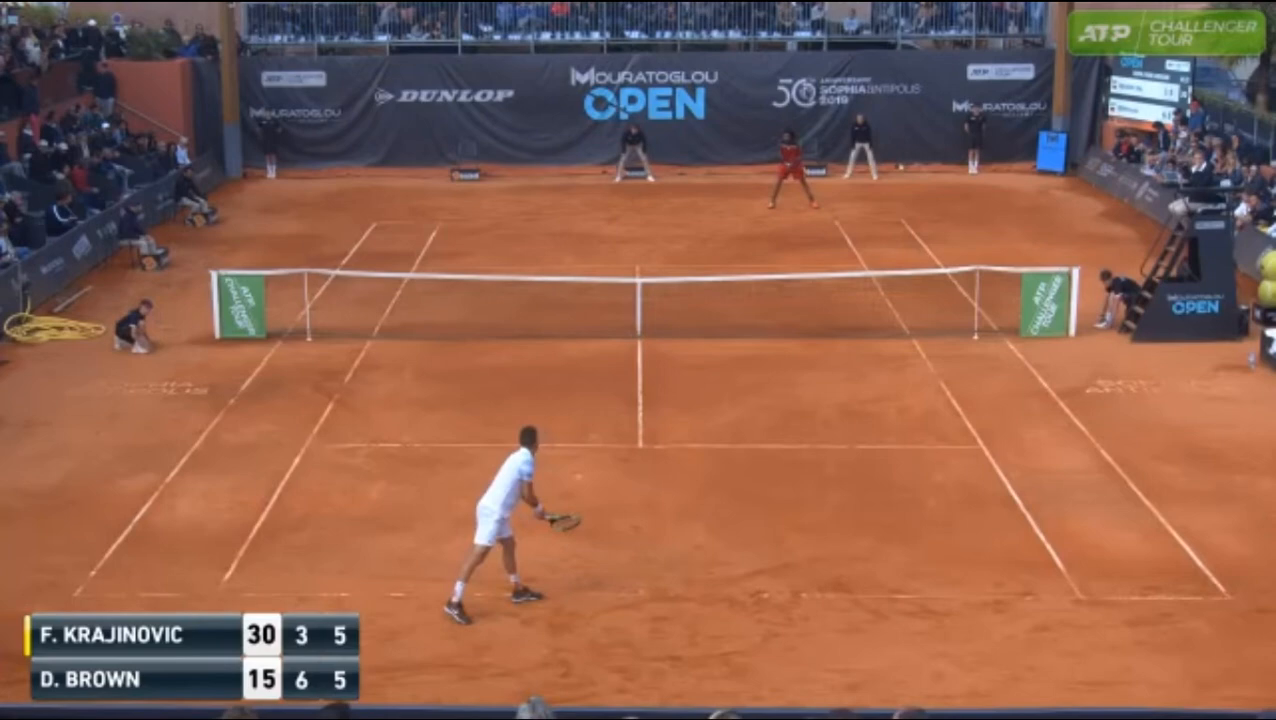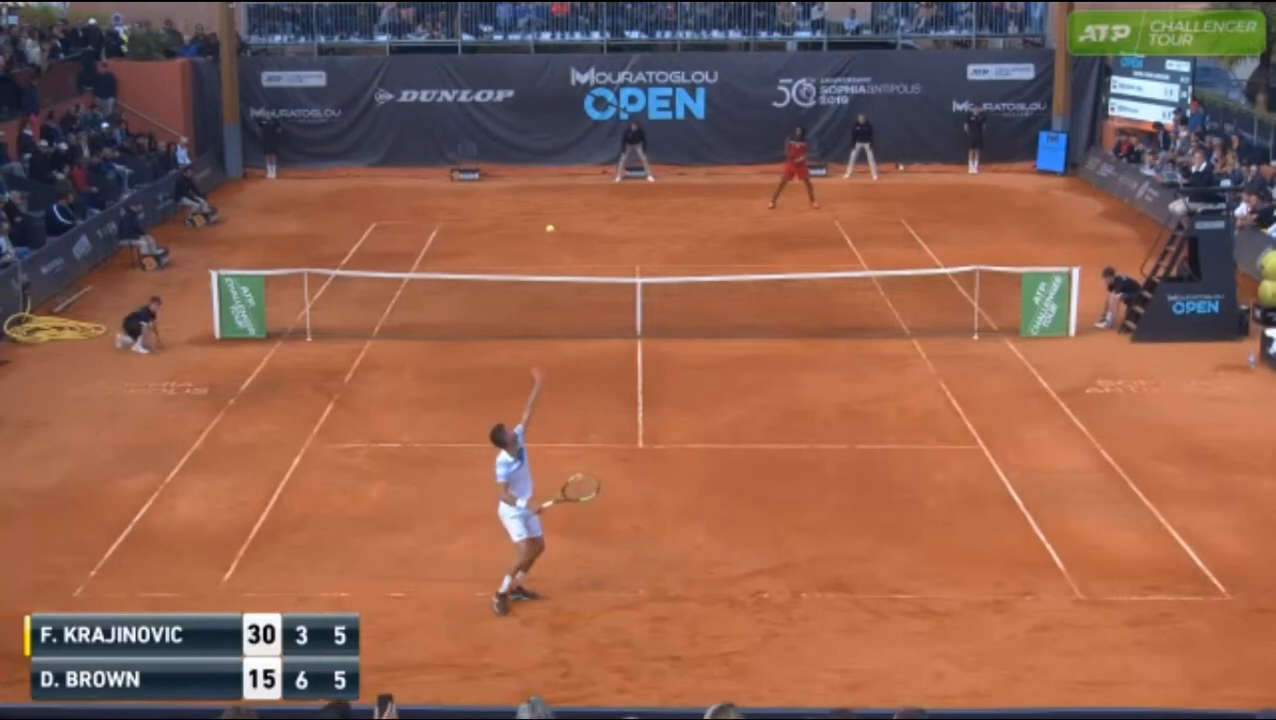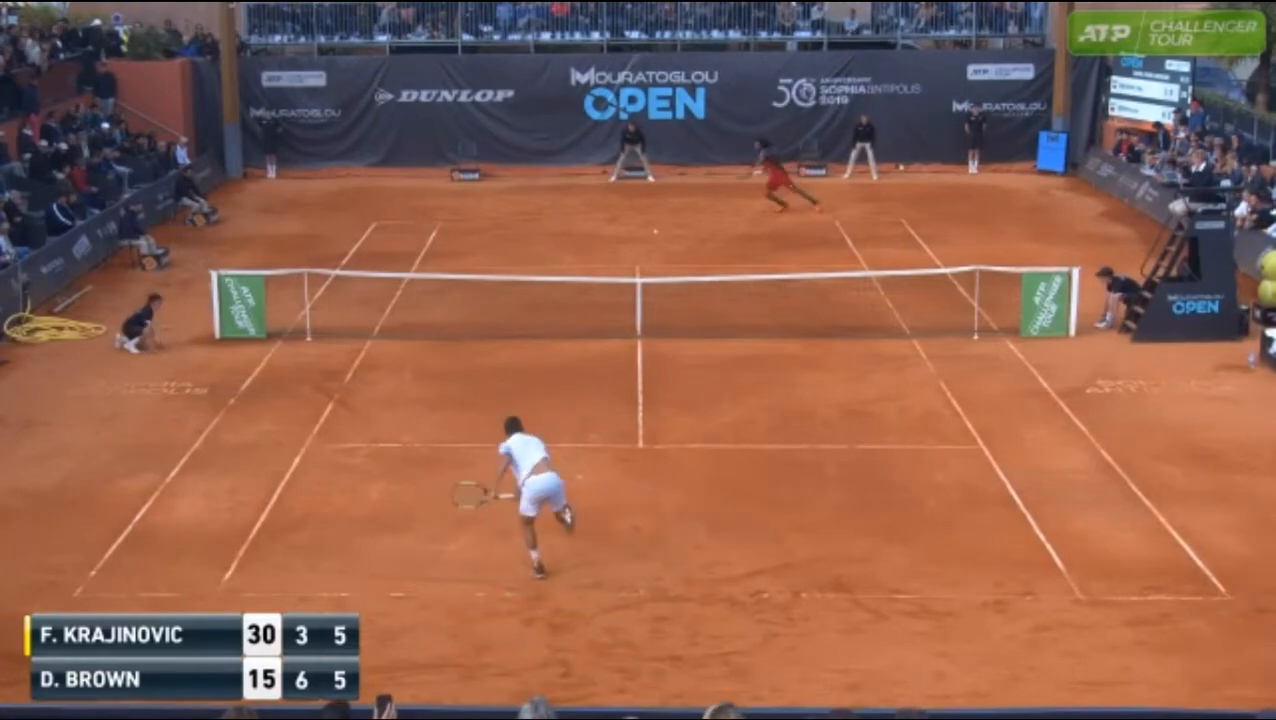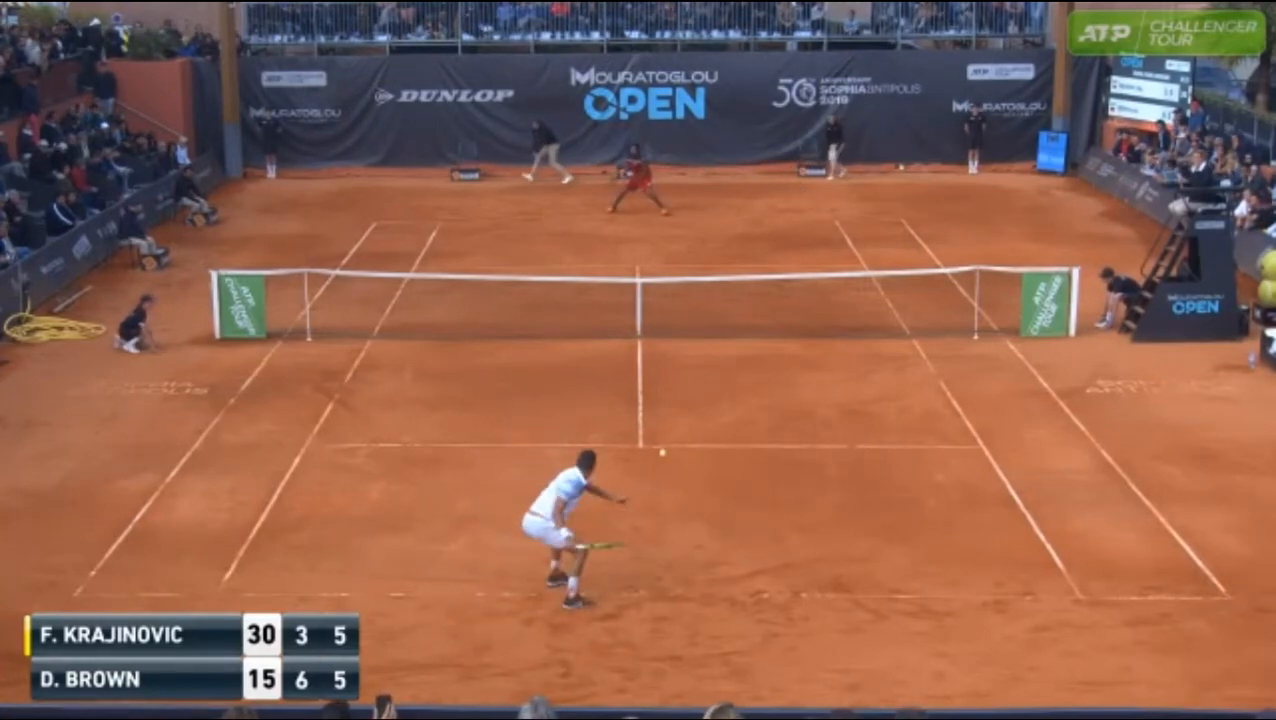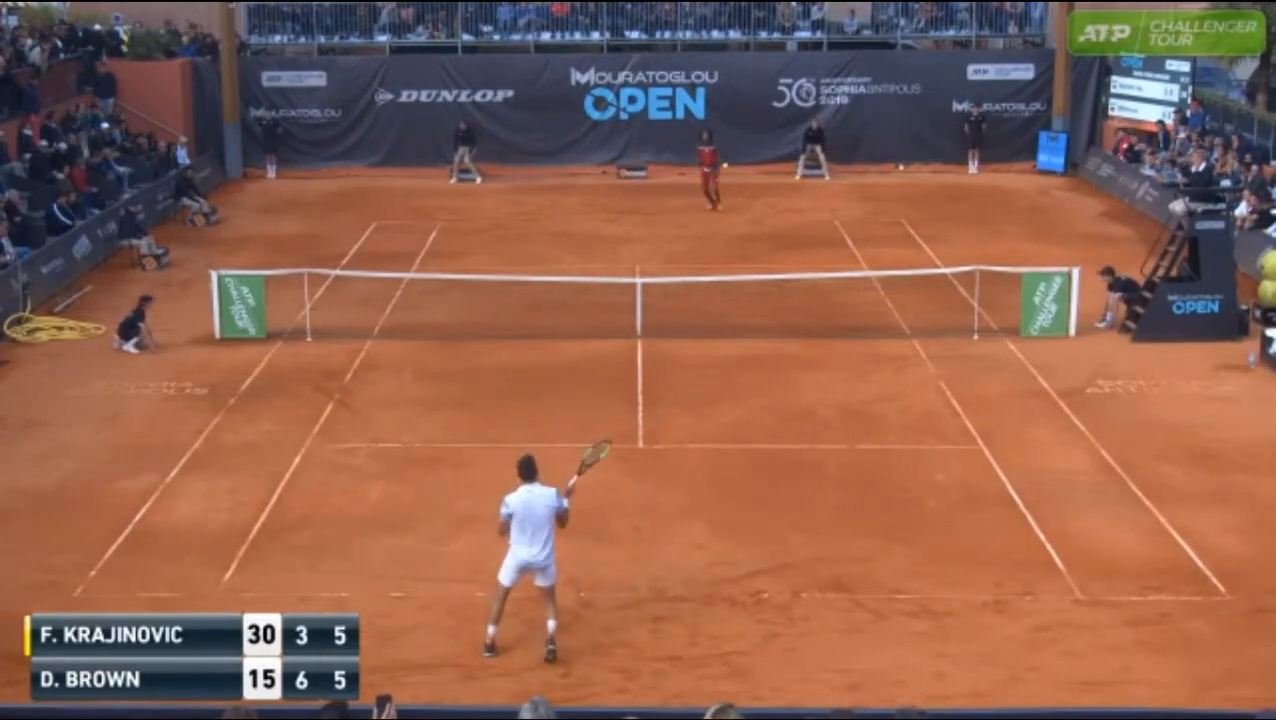
dt=1s
person 1, frame 1
left shoulder: (518, 457)
right shoulder: (527, 460)
right elbow: (528, 494)
left wrist: (535, 508)
right wrist: (539, 508)
left hip: (496, 511)
right hip: (492, 511)
left knee: (509, 544)
right knee: (479, 554)
left ankle: (519, 590)
right ankle: (454, 603)
person 1, frame 2
left shoulder: (518, 440)
right shoulder: (503, 463)
left elbow: (528, 409)
right elbow: (503, 495)
left wrist: (538, 384)
right wrist: (526, 504)
left hip: (526, 509)
right hip: (512, 511)
left knee: (538, 547)
right knee: (525, 553)
left ankle: (515, 587)
right ankle: (501, 594)
person 1, frame 3
left shoulder: (506, 445)
right shoulder: (536, 441)
left elbow: (505, 465)
left wrist: (495, 488)
right wrist: (521, 491)
left hip: (533, 485)
right hip: (553, 480)
left knee: (527, 524)
right knee: (560, 515)
left ankle: (538, 566)
right ankle: (567, 513)
person 1, frame 4
left shoulder: (574, 475)
right shoulder: (572, 482)
left elbow: (590, 486)
right elbow: (556, 511)
left wrist: (612, 497)
right wrist: (565, 533)
left hip: (529, 521)
right hip: (541, 525)
left knee: (563, 535)
right knee: (580, 551)
left ankle: (554, 575)
right ankle: (572, 597)
person 1, frame 5
left shoulder: (511, 500)
right shoulder: (553, 495)
left elbow: (502, 532)
right elbow: (562, 525)
right wrist: (566, 501)
left hip: (518, 556)
right hip: (544, 558)
left knee: (499, 598)
right knee: (549, 598)
left ankle: (489, 644)
right ankle: (551, 640)
